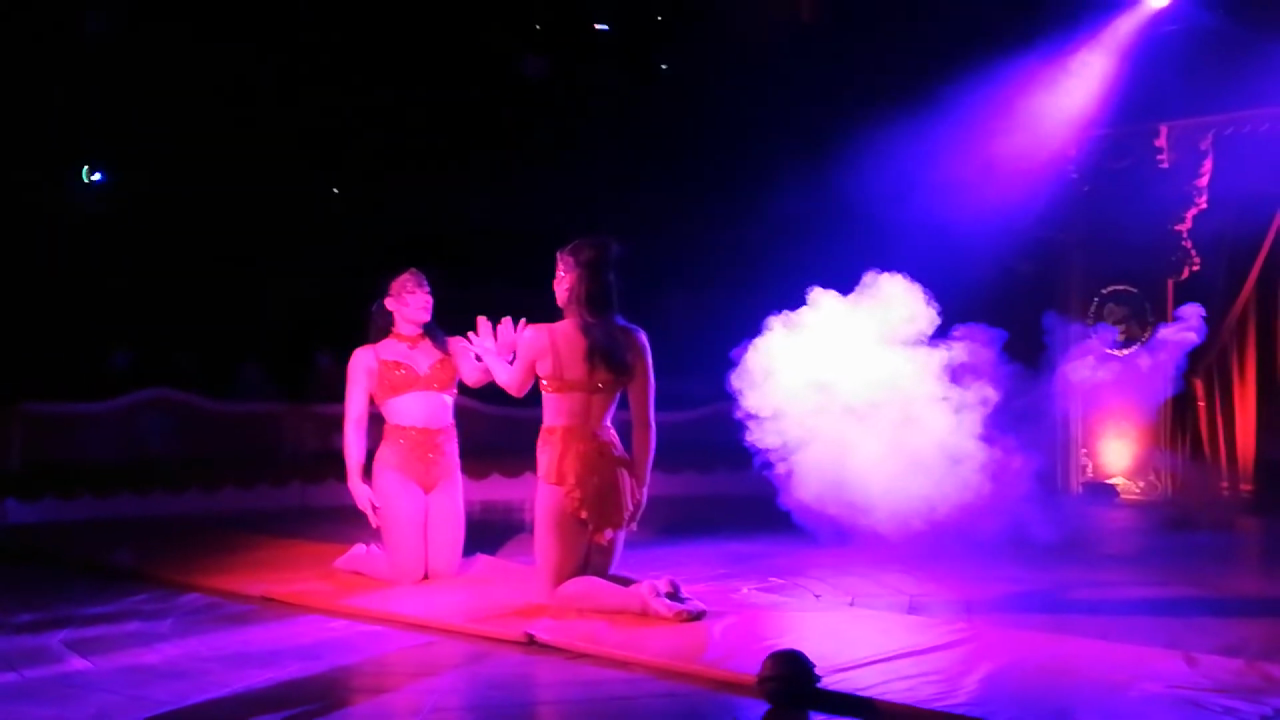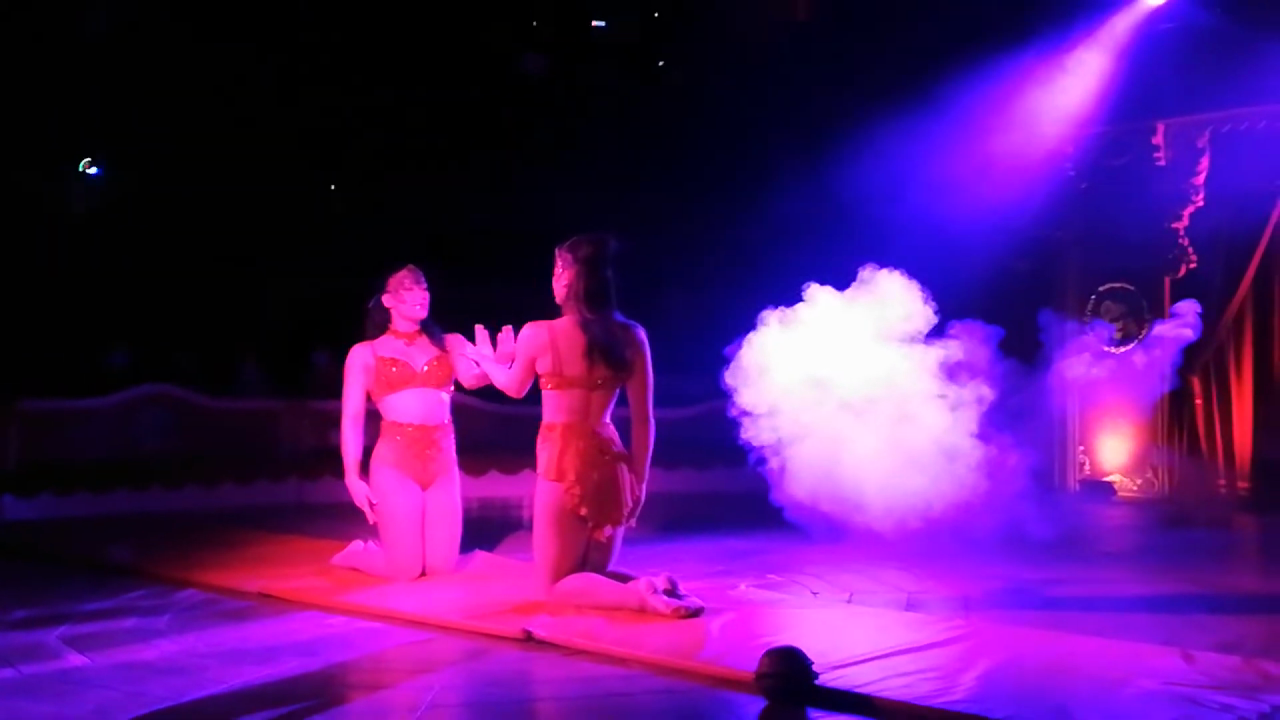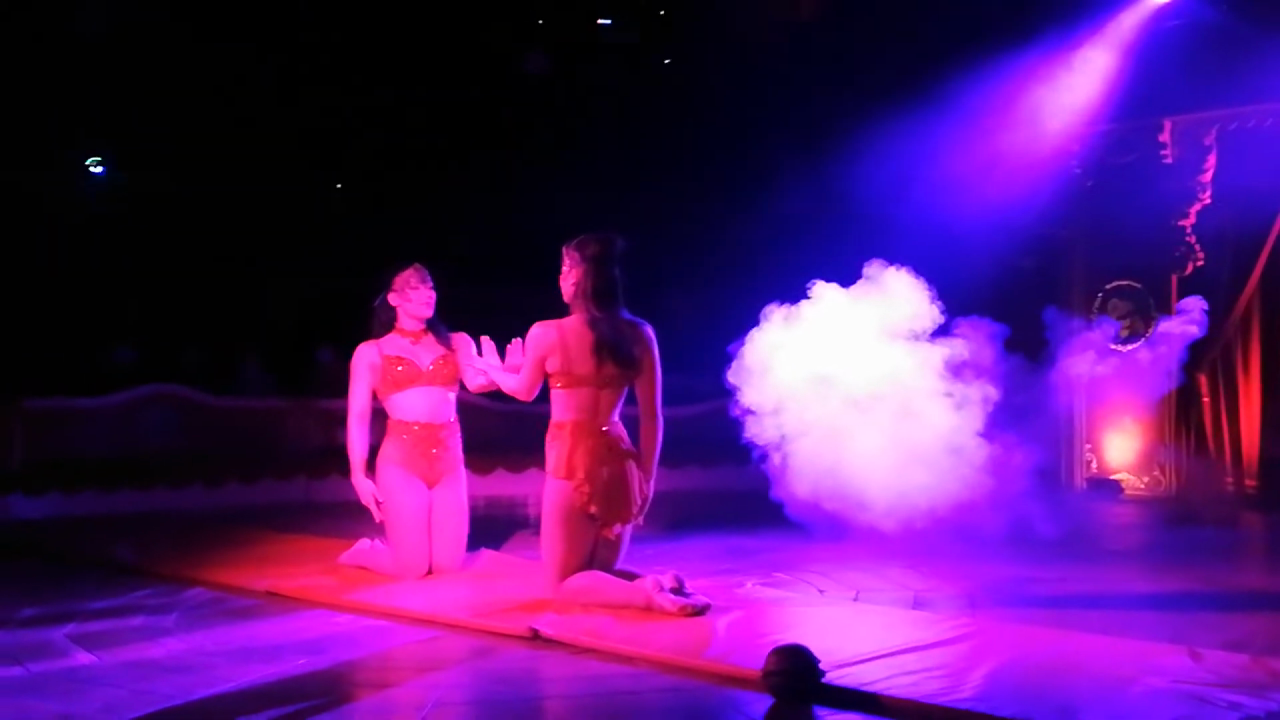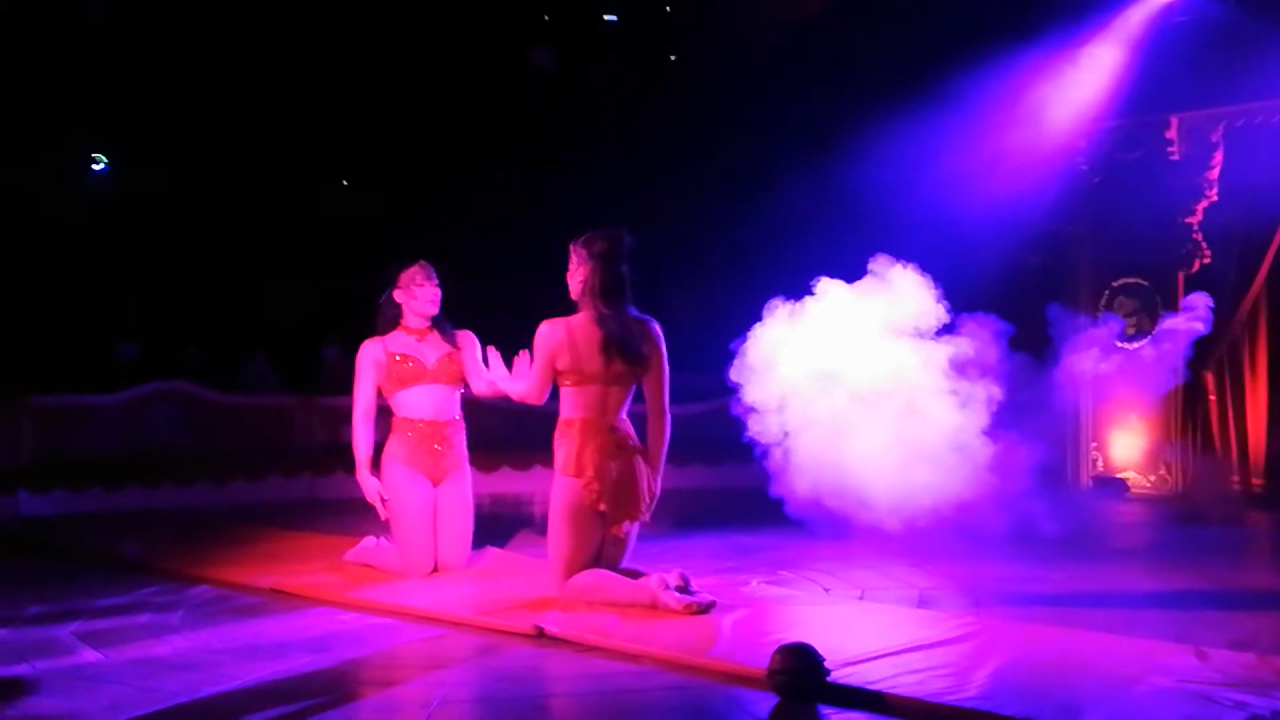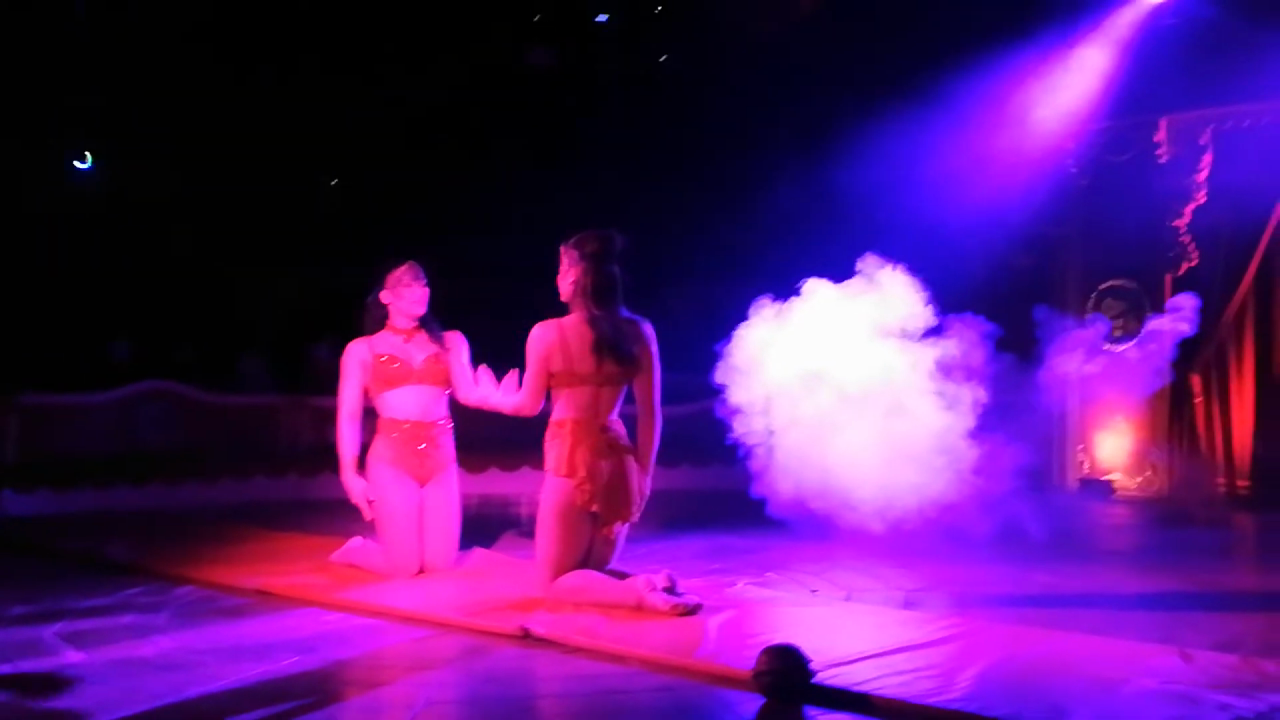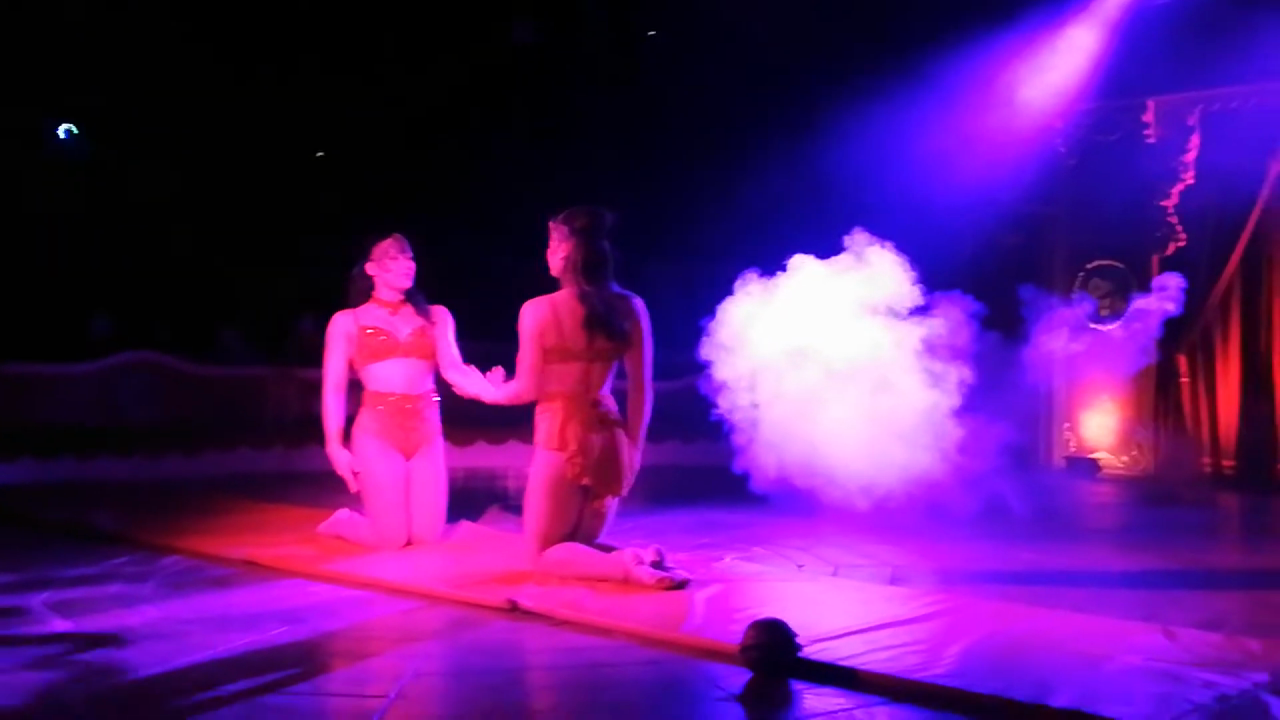
dt=0.1s
person 1, frame 1
left shoulder: (538, 337)
right shoulder: (632, 340)
left elbow: (515, 386)
right elbow: (645, 424)
left wrist: (490, 353)
right wrist: (639, 484)
left hip: (564, 468)
right hip: (612, 467)
left knee: (559, 588)
right knee: (596, 577)
left ankle: (642, 599)
right ankle: (656, 589)
person 1, frame 2
left shoulder: (538, 335)
right shoulder: (631, 337)
left elbow: (514, 387)
right elbow: (644, 420)
left wrist: (487, 360)
right wrist: (638, 480)
left hip: (564, 465)
right hip: (611, 464)
left knee: (557, 584)
right knee: (594, 574)
left ankle: (640, 595)
right ankle: (654, 586)
person 1, frame 3
left shoulder: (546, 334)
right shoulder: (640, 335)
left elbow: (523, 391)
right elbow: (652, 418)
left wrist: (493, 367)
right wrist: (646, 477)
left hip: (571, 463)
right hip: (619, 463)
left knee: (564, 582)
right knee: (600, 573)
left ankle: (648, 593)
right ankle: (661, 584)
person 1, frame 4
left shoulder: (555, 332)
right shoulder: (648, 331)
left elbow: (535, 394)
right elbow: (660, 415)
left wrist: (502, 378)
right wrist: (653, 474)
left hip: (581, 461)
right hip: (627, 460)
left knee: (569, 580)
right knee: (605, 571)
left ankle: (651, 592)
right ankle: (666, 583)
person 1, frame 5
left shoulder: (548, 334)
right shoulder: (639, 332)
left elbow: (529, 405)
right elbow: (651, 415)
left wrist: (495, 395)
right wrist: (642, 474)
left hip: (571, 463)
right hip: (618, 462)
left knee: (557, 581)
right knee: (592, 571)
left ankle: (640, 593)
right ankle: (654, 584)
person 1, frame 6
left shoulder: (540, 310)
right shoulder: (631, 307)
left elbow: (527, 389)
right elbow: (641, 390)
left wrist: (487, 391)
right wrist: (633, 448)
left hip: (563, 438)
right hip: (609, 436)
left knee: (545, 553)
right knee: (581, 546)
left ankle: (626, 566)
right ankle: (642, 559)
person 2, frame 1
left shoulder: (454, 347)
right shoulder: (368, 357)
left elbow: (475, 377)
right elbow: (355, 423)
right wrist: (355, 480)
left hip: (446, 464)
right hip: (397, 464)
left knee: (445, 570)
right knee: (408, 572)
left ankle: (393, 550)
right ankle: (361, 557)
person 2, frame 2
left shoulder: (451, 344)
right shoulder: (365, 353)
left elbow: (471, 378)
right elbow: (352, 419)
right wrist: (352, 477)
left hip: (443, 461)
right hip: (394, 461)
left knee: (443, 566)
right knee: (405, 569)
left ankle: (385, 547)
right ankle: (358, 553)
person 2, frame 3
left shoulder: (457, 343)
right shoulder: (370, 352)
left elbow: (476, 381)
right elbow: (357, 419)
right wrist: (358, 475)
left hip: (448, 459)
right hip: (400, 460)
left knee: (448, 565)
right knee: (411, 567)
left ankle: (392, 545)
right ankle: (364, 552)
person 2, frame 4
left shoulder: (462, 340)
right shoulder: (375, 349)
left elbow: (480, 383)
right elbow: (363, 416)
right wrist: (364, 472)
left hip: (453, 457)
right hip: (405, 458)
left knee: (454, 563)
right knee: (417, 565)
left ankle: (394, 544)
right ankle: (370, 549)
person 2, frame 5
left shoulder: (449, 342)
right shoulder: (362, 349)
left elbow: (466, 389)
right elbow: (348, 416)
right wrist: (349, 472)
left hip: (439, 457)
right hip: (391, 457)
left knee: (439, 564)
right knee: (403, 566)
left ankle: (382, 545)
right ankle: (356, 551)
person 2, frame 6
left shoulder: (435, 316)
right shoulder: (347, 321)
left elbow: (451, 368)
right elbow: (334, 388)
left wrist: (482, 386)
right wrist: (335, 445)
left hip: (426, 430)
right hip: (377, 431)
left knee: (427, 536)
right knee: (391, 538)
left ankle: (372, 517)
right ankle: (344, 522)
